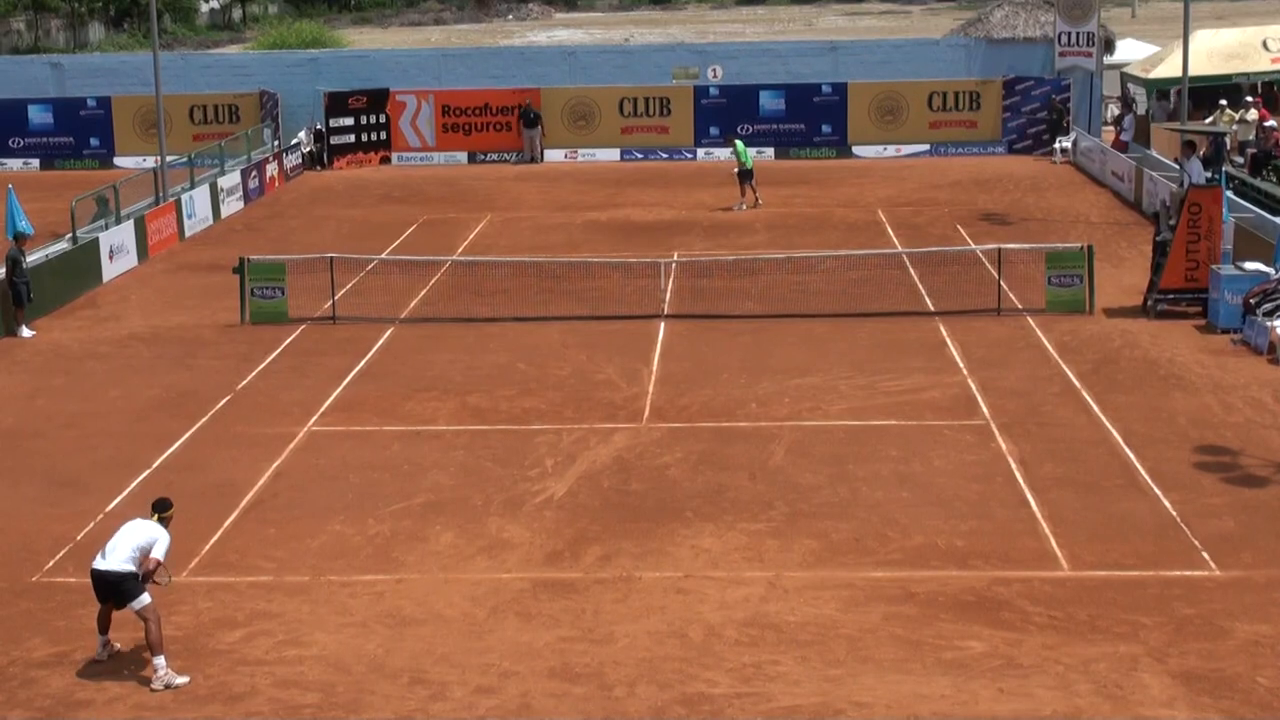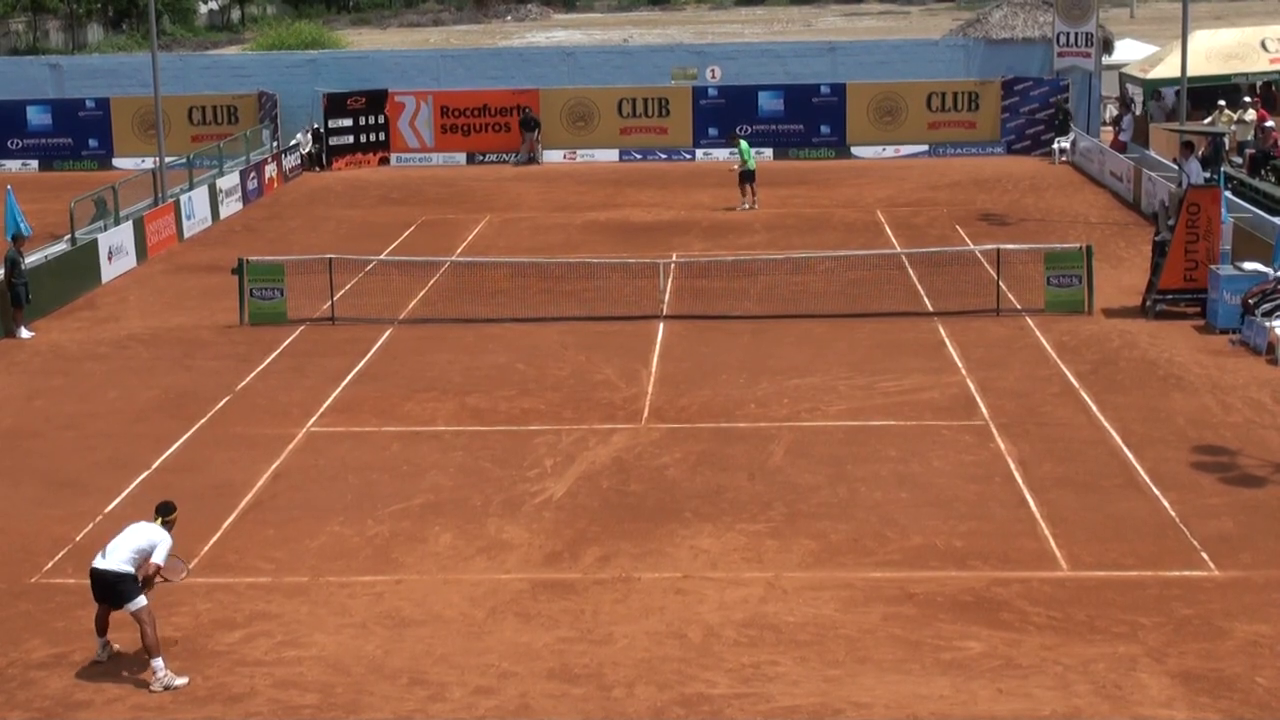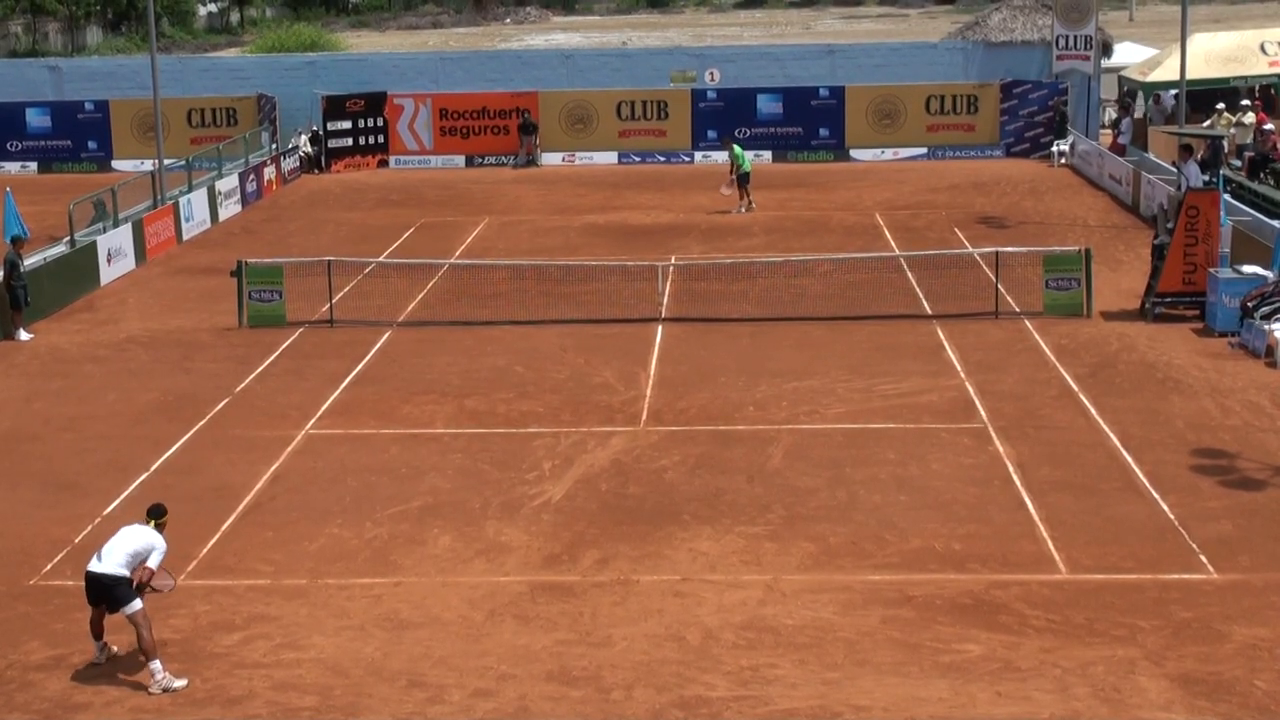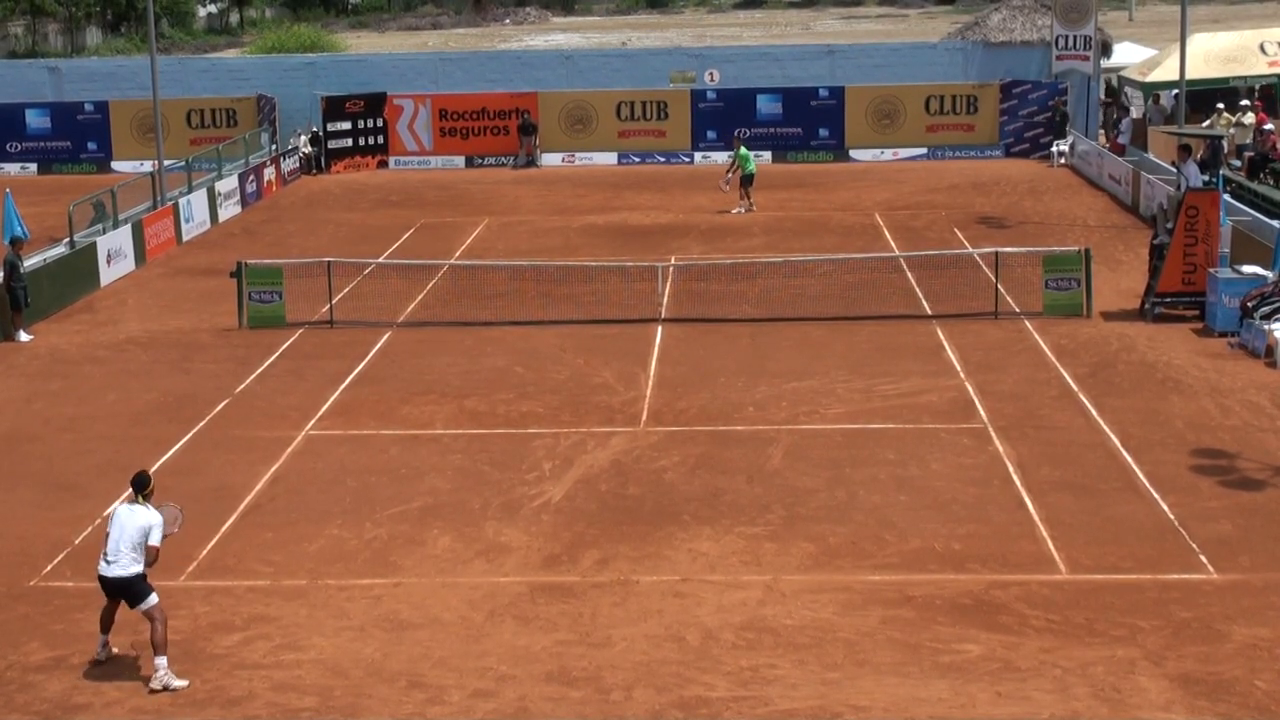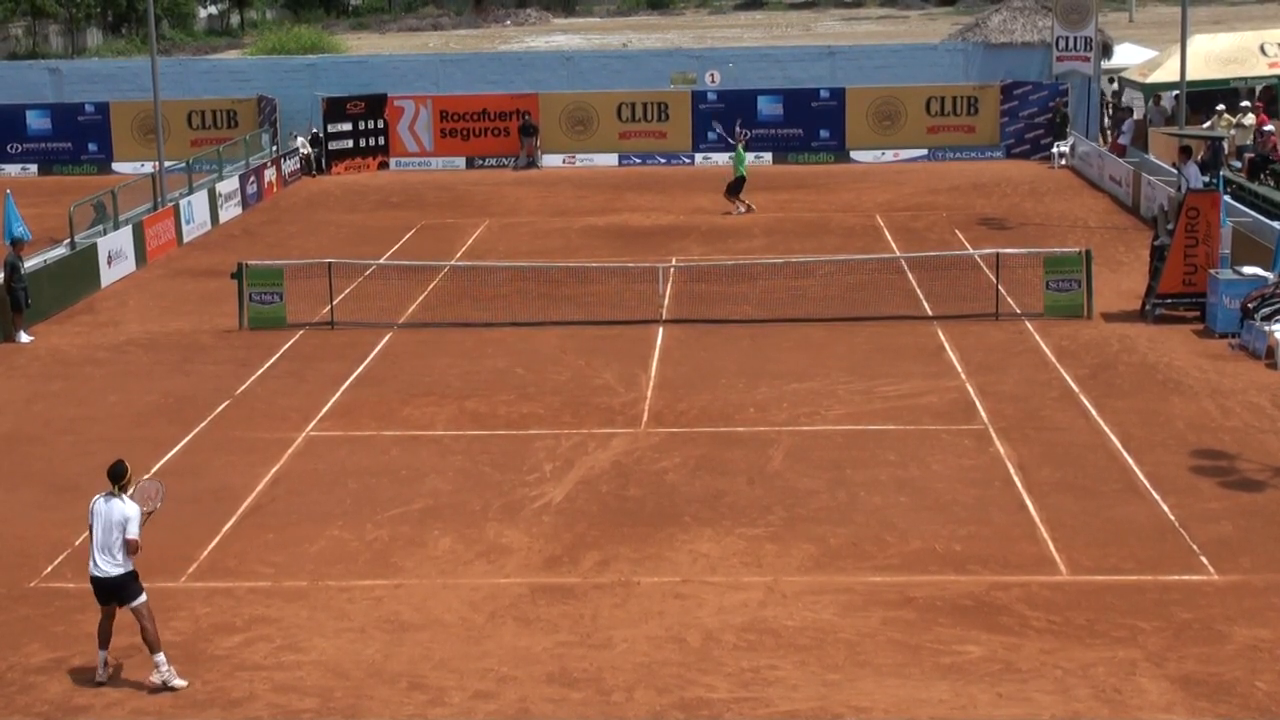
dt=1s
person 1, frame 1
left shoulder: (133, 523)
right shoulder: (163, 534)
right elbow: (151, 567)
left wrist: (138, 579)
right wrist: (142, 583)
left hip: (97, 569)
right hip: (120, 573)
left knee: (107, 605)
right knee: (152, 618)
left ankle: (104, 648)
right ankle: (161, 674)
person 1, frame 2
left shoulder: (138, 526)
right shoulder: (164, 538)
right elbow: (151, 572)
left wrist: (138, 583)
right wrist: (145, 587)
left hip: (97, 568)
right hip: (117, 574)
left knee: (104, 607)
right knee: (147, 621)
left ankle: (103, 650)
right ankle: (160, 676)
person 1, frame 3
left shoulder: (129, 528)
right shoulder: (159, 542)
right elbow: (145, 578)
left wrist: (132, 593)
right wrist: (136, 594)
left hip: (92, 572)
right hip: (114, 577)
left knee: (98, 611)
right knee: (143, 624)
left ankle: (101, 652)
right ankle: (159, 679)
person 1, frame 4
left shoulder: (117, 509)
right shoulder: (154, 518)
left elbow: (109, 541)
right elbow: (151, 558)
right wrist: (146, 563)
left hip: (105, 573)
right hip: (129, 577)
left knee: (111, 605)
right knee: (159, 618)
left ankle: (102, 649)
right ankle: (161, 674)
person 1, frame 5
left shoulder: (95, 502)
right shoulder: (131, 509)
left elbow: (93, 535)
right elbow: (132, 549)
right wrist: (138, 546)
left hip: (97, 574)
right hip: (120, 575)
left knee: (107, 618)
right knee: (146, 619)
left ankle: (102, 670)
right ankle: (162, 671)
